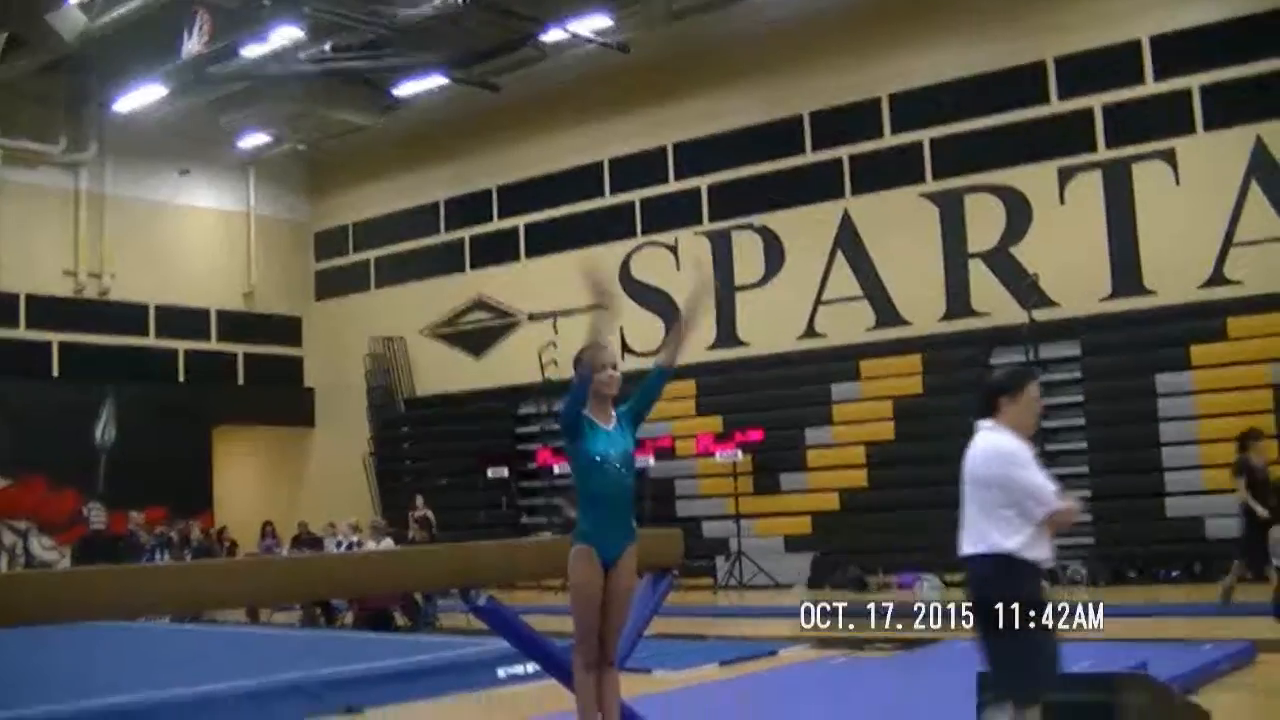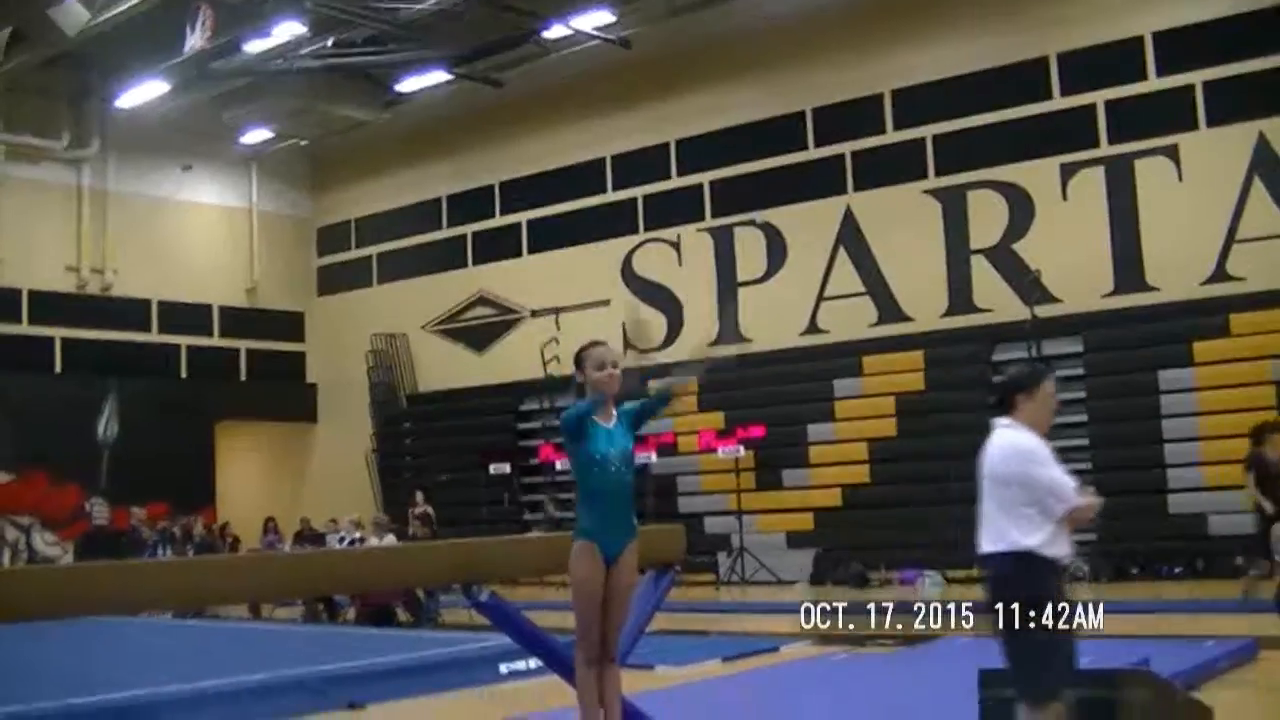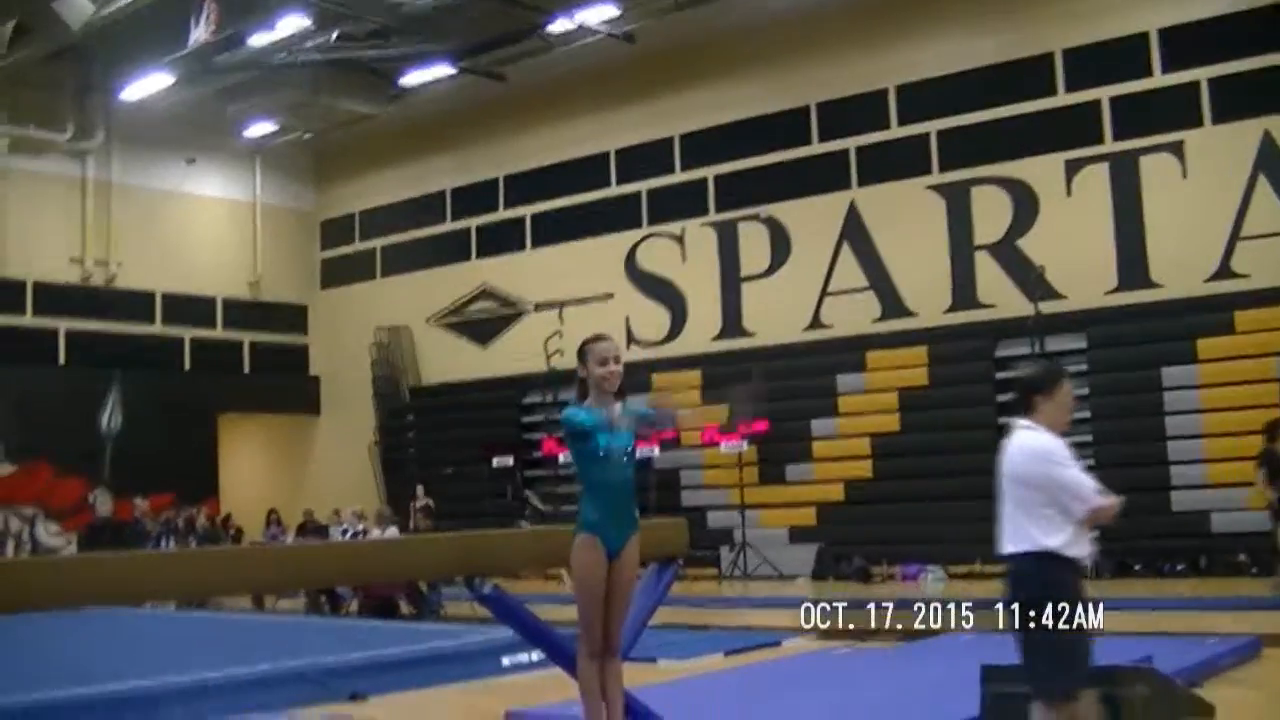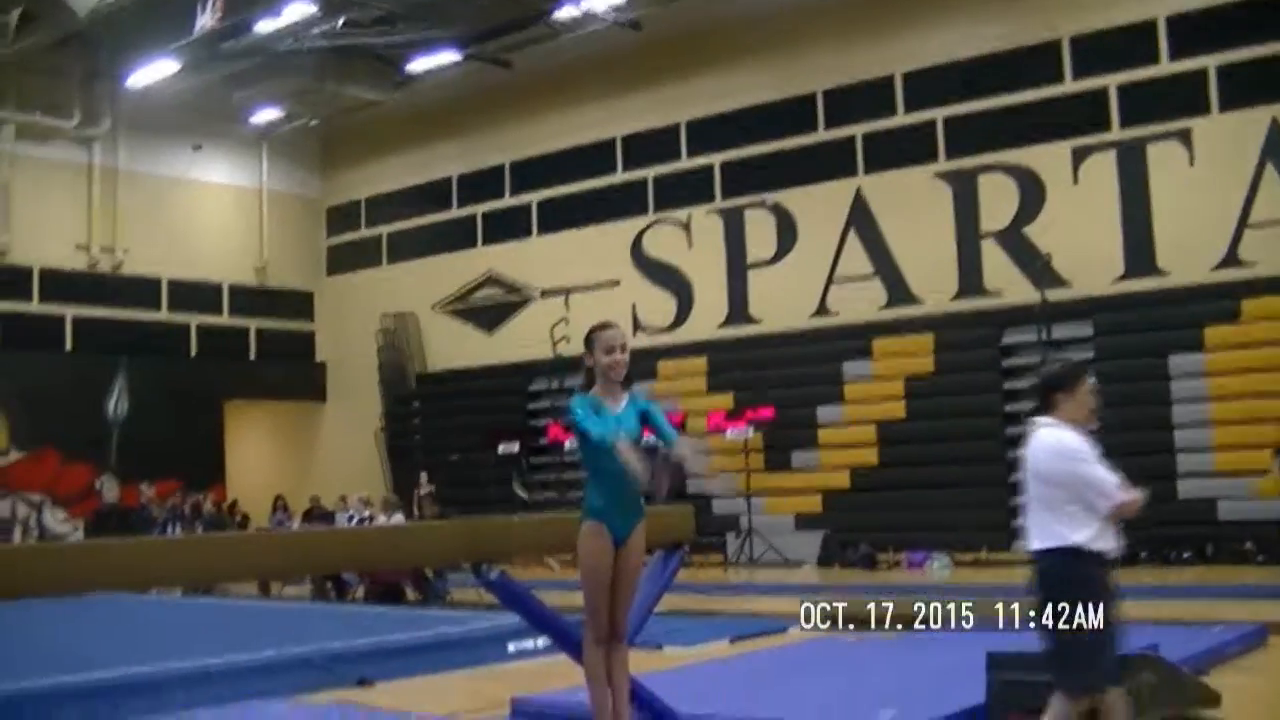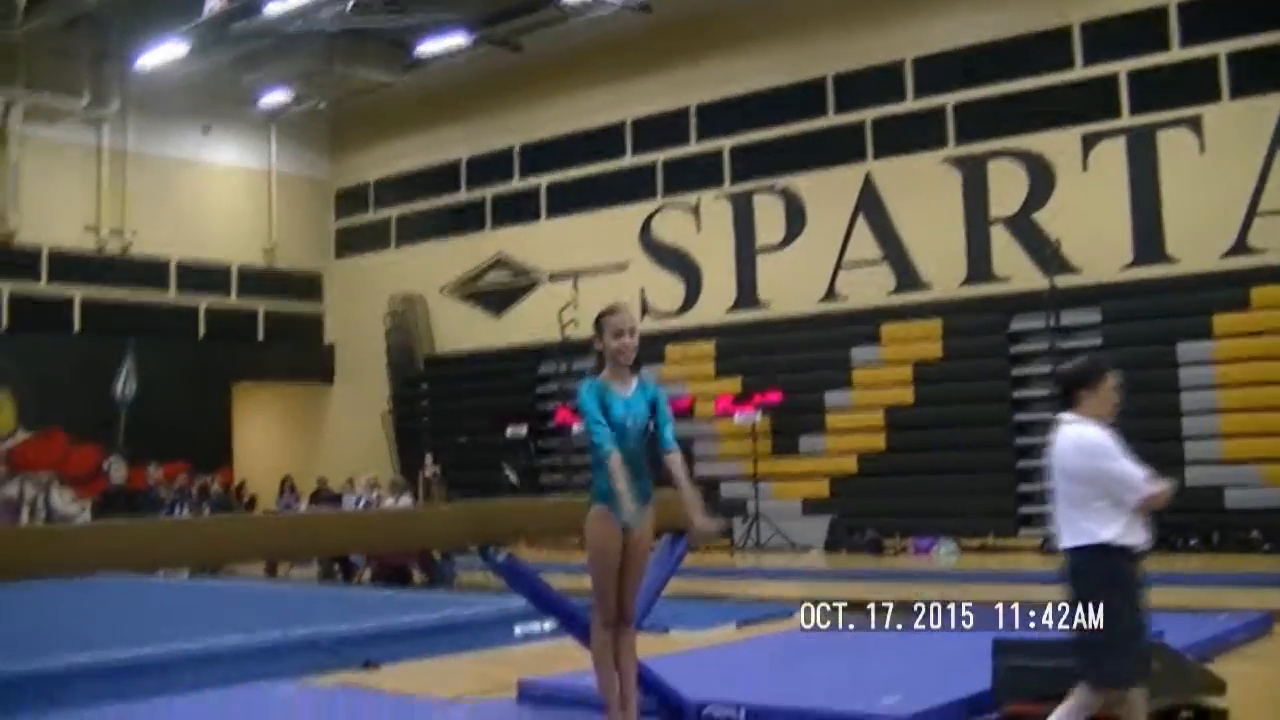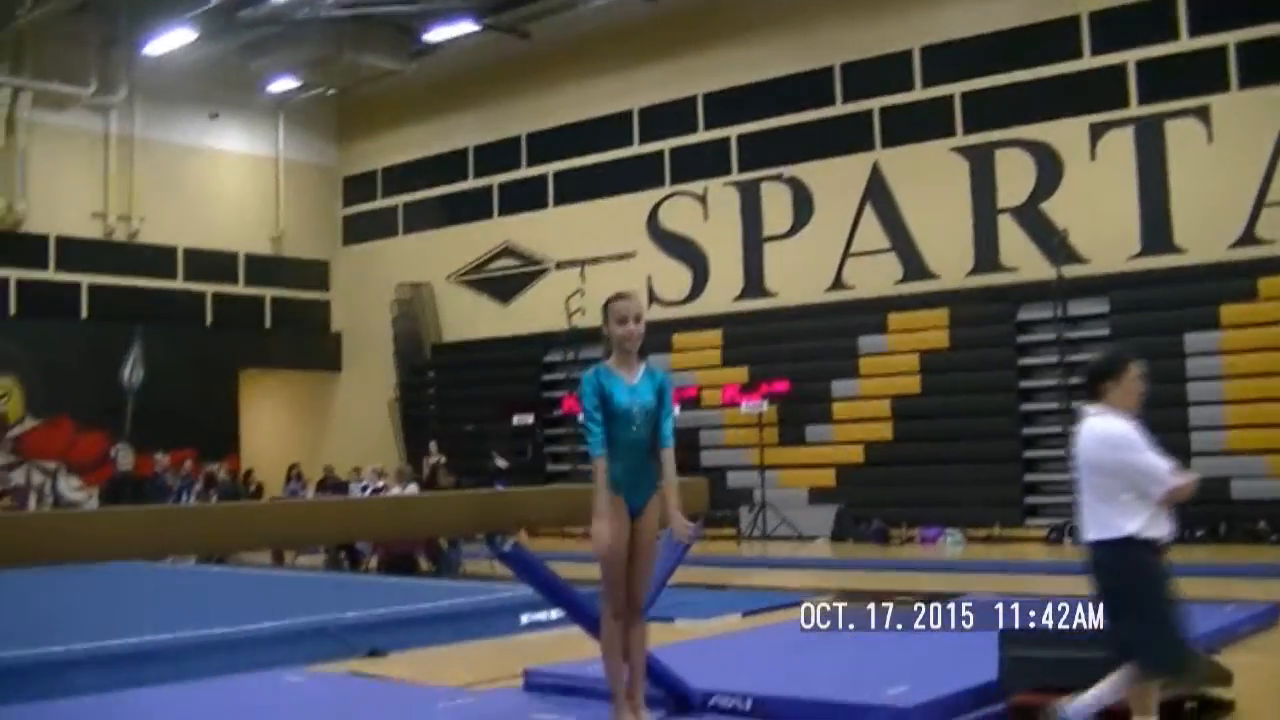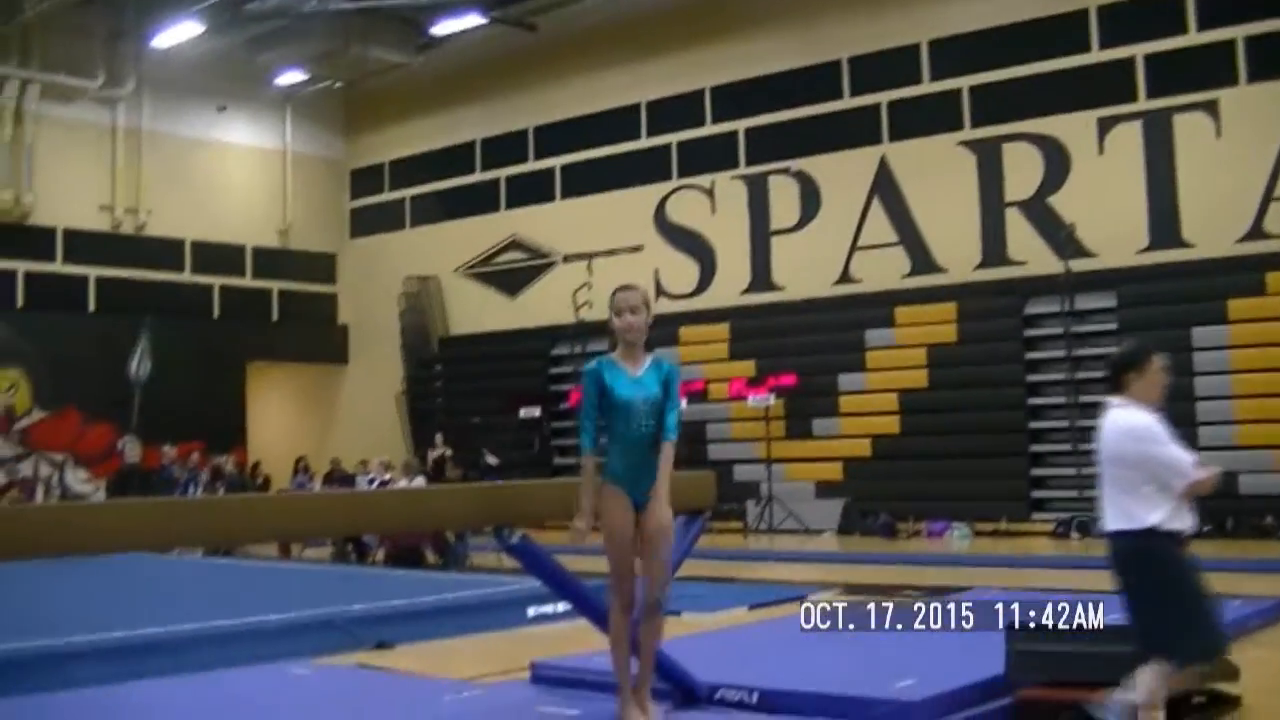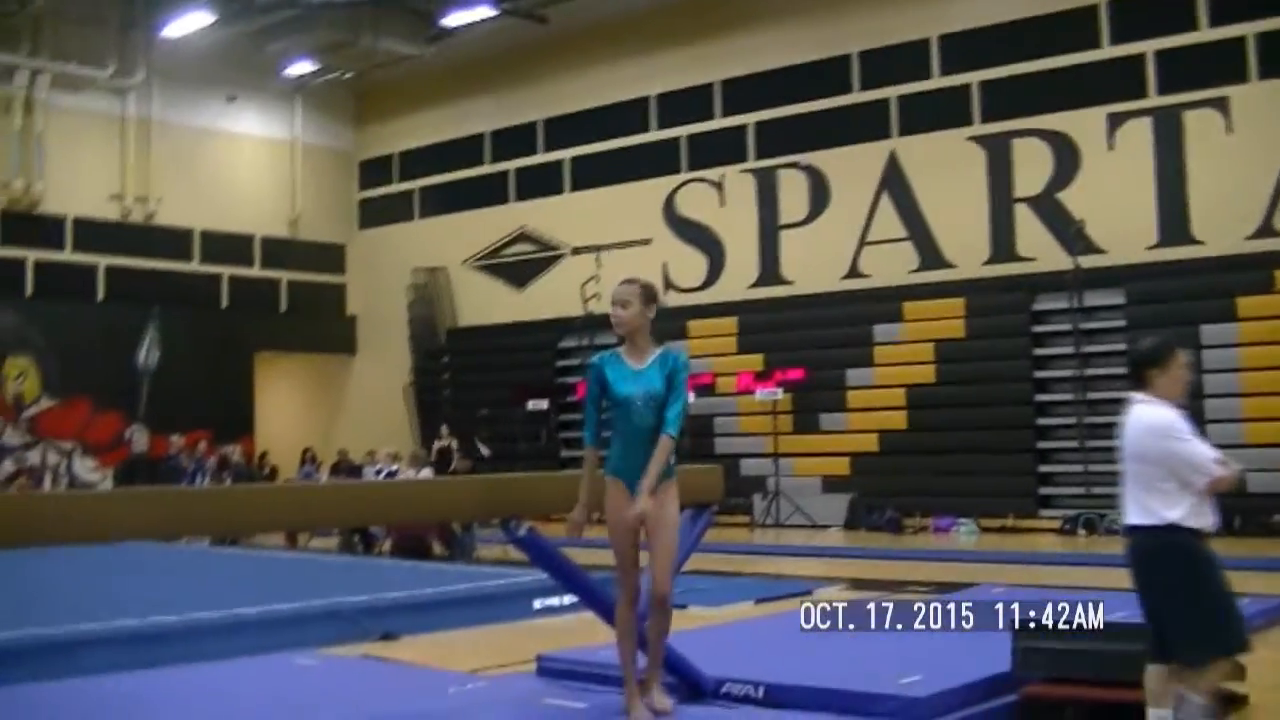
dt=0.1s
person 1, frame 1
left shoulder: (628, 418)
right shoulder: (573, 422)
left elbow: (660, 371)
right elbow: (583, 375)
left wrist: (687, 316)
right wrist: (597, 308)
left hip: (625, 545)
right hip: (588, 546)
left knee: (611, 656)
right knee: (587, 655)
person 1, frame 2
left shoulder: (627, 417)
right shoulder: (575, 422)
left elbow: (659, 397)
right elbow: (590, 403)
left hip: (625, 539)
right hip: (590, 541)
left knee: (611, 649)
right knee: (588, 649)
person 1, frame 3
left shoulder: (632, 412)
right shoulder: (575, 415)
left elbow: (653, 420)
right elbow: (600, 421)
right wrist: (622, 418)
left hip: (627, 533)
right hip: (592, 534)
left knee: (613, 643)
right knee: (591, 643)
person 1, frame 4
left shoulder: (640, 404)
right shoulder: (581, 406)
left elbow: (669, 435)
right elbow: (601, 436)
left wrist: (692, 459)
right wrist: (633, 463)
left hip: (633, 521)
right hip: (598, 522)
left knee: (619, 630)
right knee: (597, 630)
person 1, frame 5
left shoulder: (650, 391)
right shoulder: (589, 392)
left elbow: (669, 446)
right elbow: (605, 445)
left wrist: (694, 506)
right wrist: (625, 501)
left hip: (642, 505)
right hip: (606, 507)
left knee: (628, 615)
right knee: (606, 615)
person 1, frame 6
left shoulder: (657, 378)
right shoulder: (595, 379)
left elbow: (665, 439)
right elbow: (595, 443)
left wrist: (673, 506)
right wrist: (602, 513)
left hip: (649, 495)
right hip: (614, 497)
left knee: (638, 605)
right knee: (615, 606)
person 1, frame 7
left shoulder: (665, 369)
right shoulder: (598, 371)
left elbow: (671, 432)
right elbow: (589, 441)
left wrist: (658, 501)
right wrist: (586, 509)
left hip: (655, 487)
right hip: (616, 488)
left knee: (655, 597)
right knee: (622, 597)
person 1, frame 8
left shoulder: (673, 361)
right shoulder: (602, 365)
left elbow: (671, 427)
right elbow: (591, 434)
left wrist: (647, 489)
right wrist: (583, 501)
left hip: (662, 481)
right hip: (618, 479)
left knee: (661, 590)
right knee: (628, 591)
left ankle: (654, 680)
person 2, frame 1
left shoulder: (1001, 446)
right shoulder: (1001, 448)
left elbow: (1055, 505)
right elbow: (1059, 514)
left wrist: (1059, 508)
right wrist: (1063, 509)
left hip: (1010, 572)
right hip: (1003, 573)
left knee: (1034, 672)
right knee: (1025, 681)
person 2, frame 2
left shoulder: (1017, 443)
right shoulder: (1020, 446)
left elbow: (1071, 502)
right elbow: (1078, 510)
left wrist: (1079, 503)
right wrist: (1085, 504)
left hip: (1029, 570)
right hip: (1022, 570)
left knee: (1053, 671)
right knee: (1042, 680)
person 2, frame 3
left shoulder: (1033, 444)
right shoulder: (1039, 448)
left elbow: (1084, 500)
right elbow: (1098, 510)
left wrist: (1099, 502)
right wrist: (1105, 503)
left hip: (1048, 570)
right hip: (1044, 571)
left knee: (1075, 672)
right knee: (1058, 680)
person 2, frame 4
left shoulder: (1055, 441)
right shoulder: (1062, 445)
left elbow: (1112, 496)
right elbow: (1123, 505)
left wrist: (1122, 498)
right wrist: (1130, 498)
left hip: (1073, 565)
right hip: (1071, 566)
left knee: (1103, 667)
right knee: (1082, 674)
person 2, frame 5
left shoulder: (1075, 437)
right shoulder: (1089, 442)
left elbow: (1132, 487)
right elbow: (1150, 497)
left wrist: (1151, 488)
right wrist: (1159, 489)
left hip: (1098, 560)
right hip: (1103, 562)
left knee: (1128, 661)
right knee: (1115, 668)
person 2, frame 6
left shoulder: (1102, 428)
right shoulder: (1113, 433)
left elbow: (1160, 478)
right elbow: (1175, 489)
left wrist: (1173, 479)
right wrist: (1183, 480)
left hip: (1120, 552)
right hip: (1127, 554)
left knee: (1148, 653)
right knee: (1162, 655)
person 2, frame 7
left shoulder: (1122, 421)
right shoulder: (1137, 426)
left elbow: (1182, 471)
right elbow: (1197, 483)
left wrist: (1197, 474)
right wrist: (1205, 475)
left hip: (1136, 545)
right hip: (1150, 547)
left knee: (1161, 646)
right knee: (1198, 644)
person 2, frame 8
left shoulder: (1144, 417)
right shoulder: (1159, 421)
left elbow: (1208, 468)
right elbow: (1218, 480)
left wrist: (1219, 469)
right wrist: (1228, 472)
left hip: (1154, 542)
right hip: (1170, 543)
left knee: (1169, 645)
right knee: (1221, 639)
